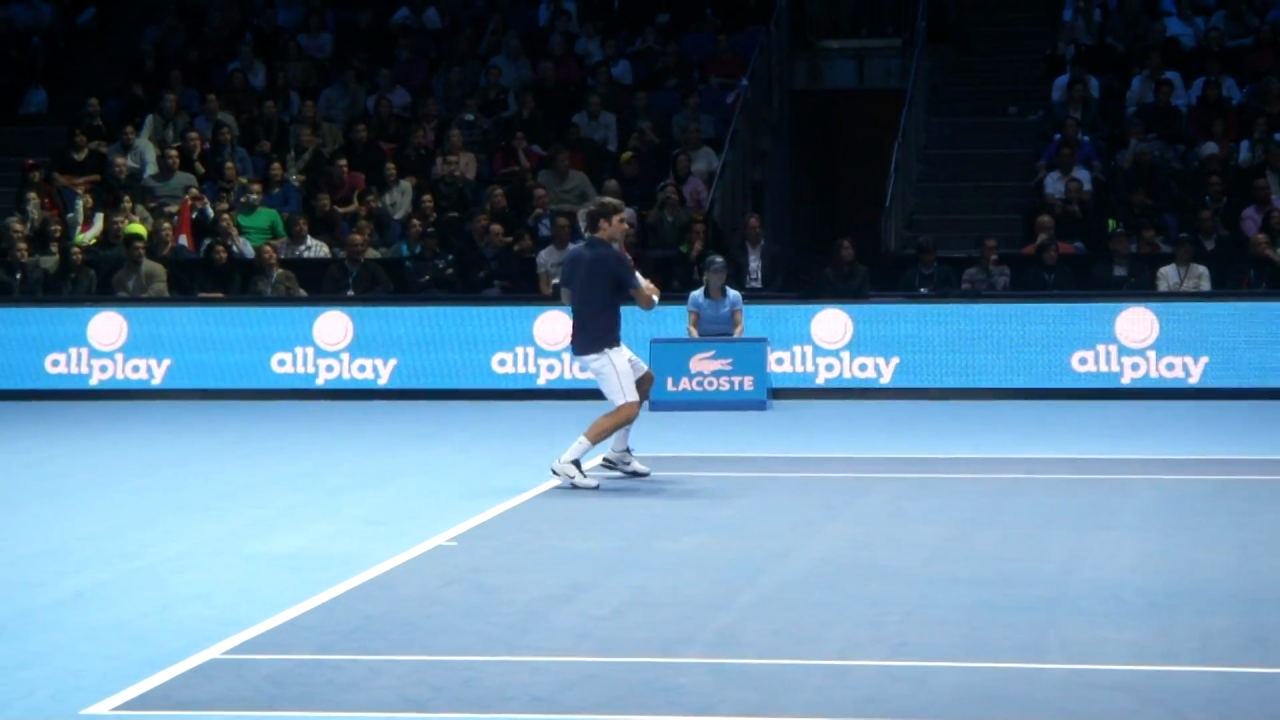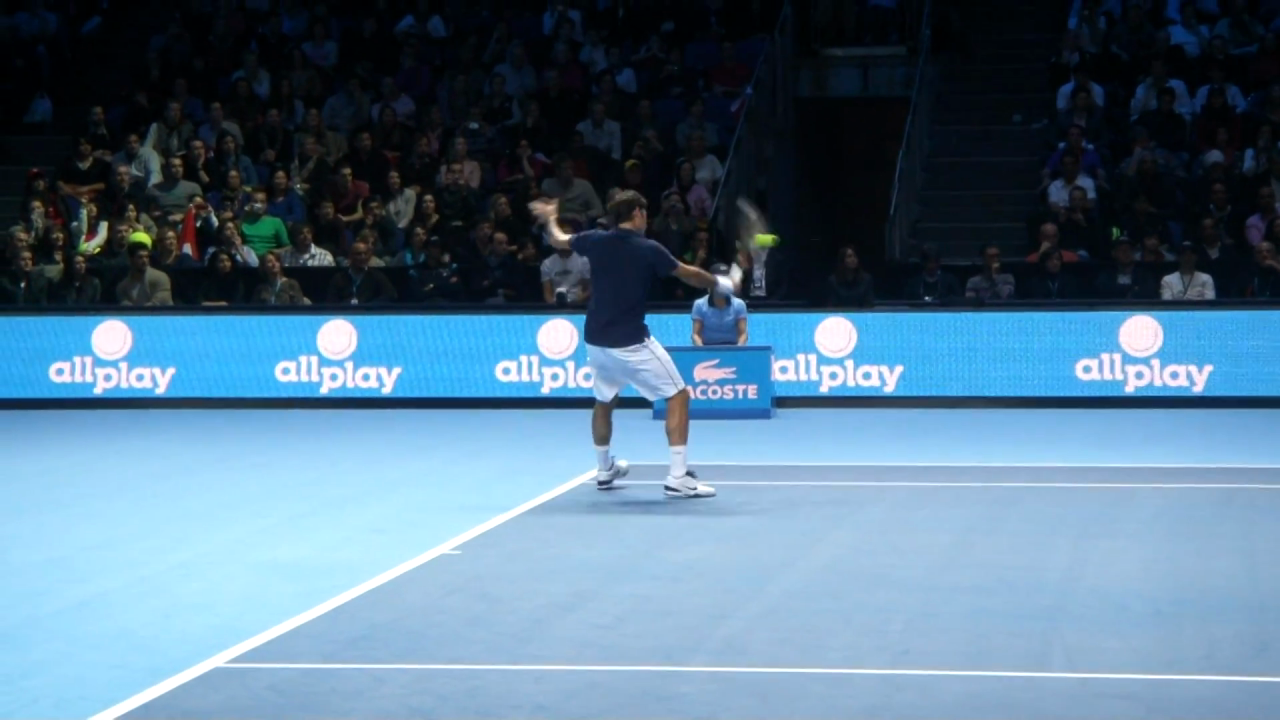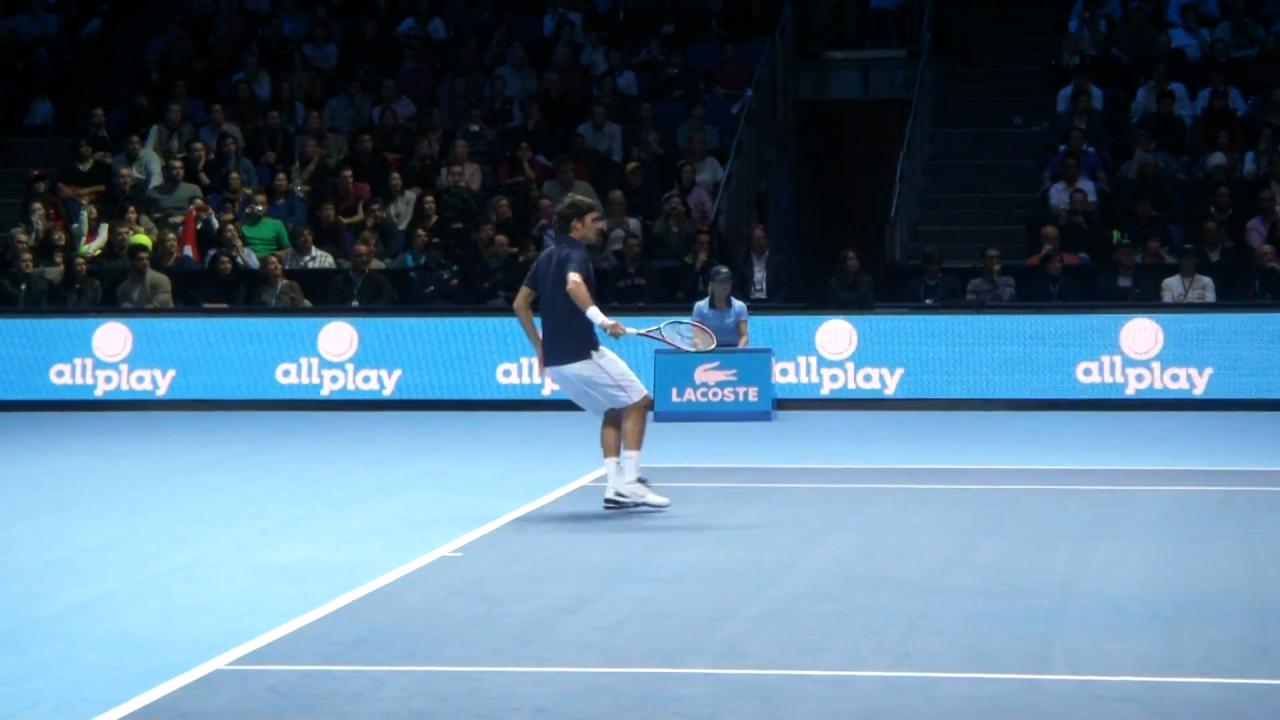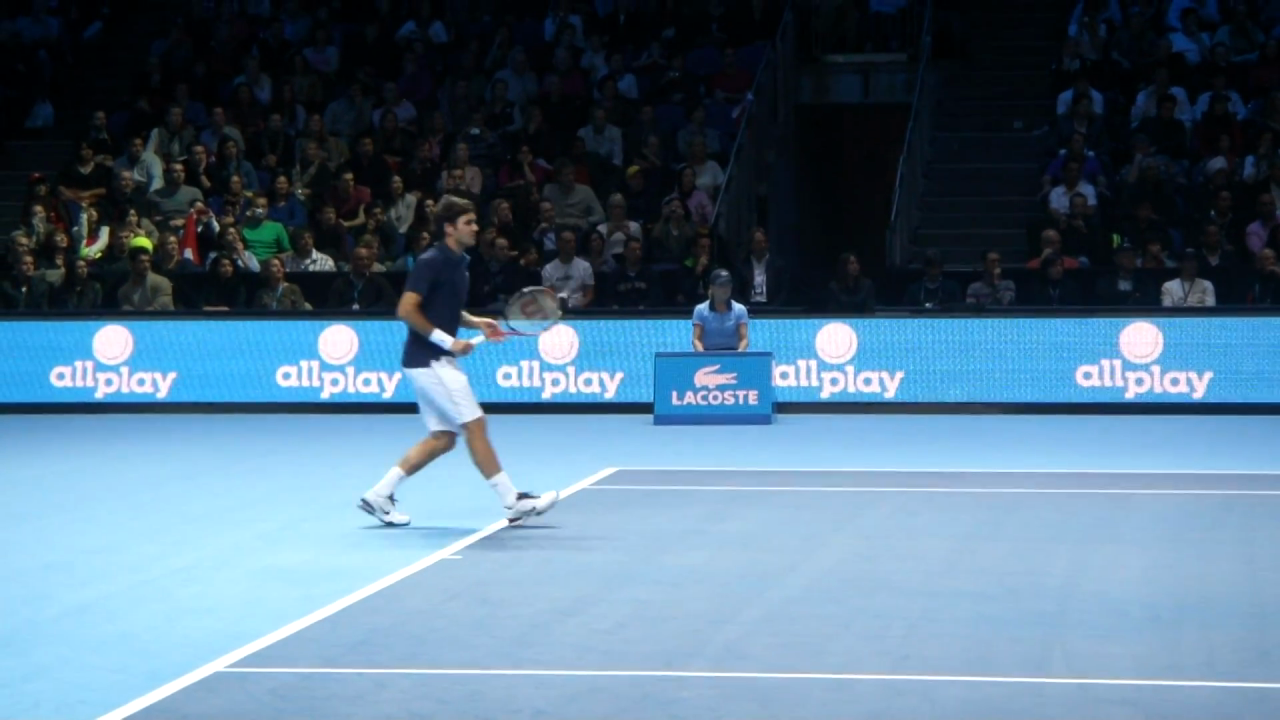
dt=0.4s
person 1, frame 1
left shoulder: (574, 255)
right shoulder: (613, 257)
left elbow: (566, 297)
right elbow: (646, 300)
right wrist: (647, 289)
left hip: (591, 342)
right hip: (600, 346)
left knee: (644, 379)
right knee: (628, 407)
left ankle: (618, 453)
right ankle: (567, 462)
person 1, frame 2
left shoulder: (595, 240)
right shoulder: (649, 249)
left elbow: (558, 241)
right elbow: (688, 274)
left wrist: (549, 219)
right wrist: (723, 284)
left hip: (597, 342)
right hip: (632, 343)
left knee: (603, 402)
right knee: (678, 397)
left ankle: (605, 471)
right ankle: (678, 477)
person 1, frame 3
left shoulder: (544, 258)
right shoulder: (574, 254)
left elbow: (521, 305)
right elbow: (574, 285)
left wrist: (539, 347)
right wrist: (599, 317)
left hip: (553, 360)
right hip: (582, 354)
left knee: (613, 412)
right knee: (638, 402)
left ankle: (617, 489)
right ankle: (629, 483)
person 1, frame 4
left shoulder: (456, 261)
right shoulder: (431, 261)
right elbow: (405, 310)
left wrist: (478, 323)
right wrist: (445, 340)
left hip: (432, 362)
right hip: (427, 361)
left knee: (443, 437)
right knee: (475, 424)
left ankle: (380, 494)
right ankle: (512, 501)
